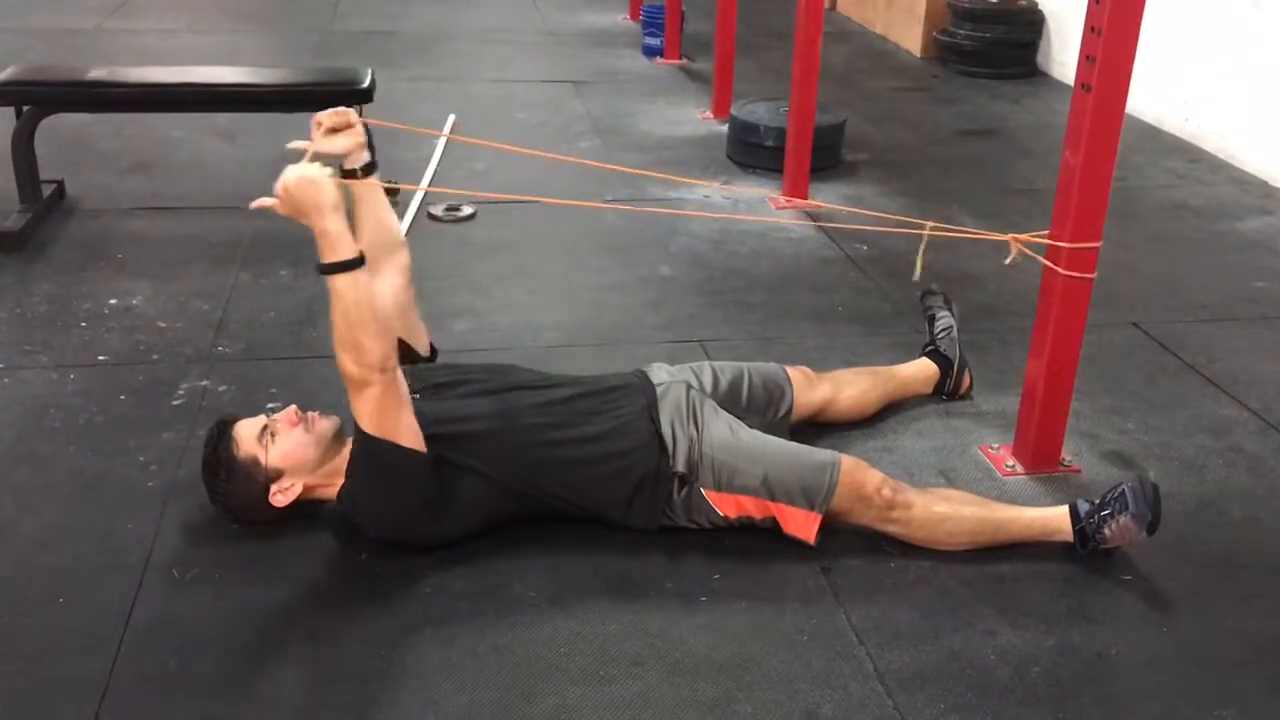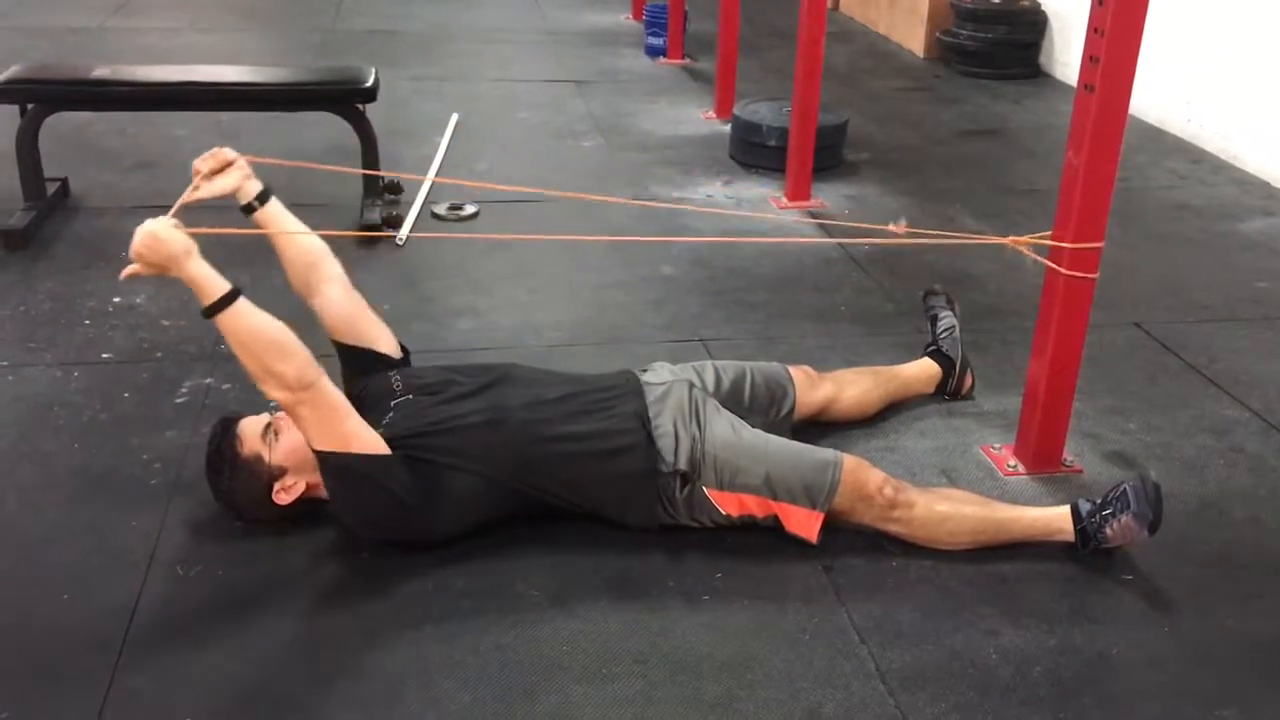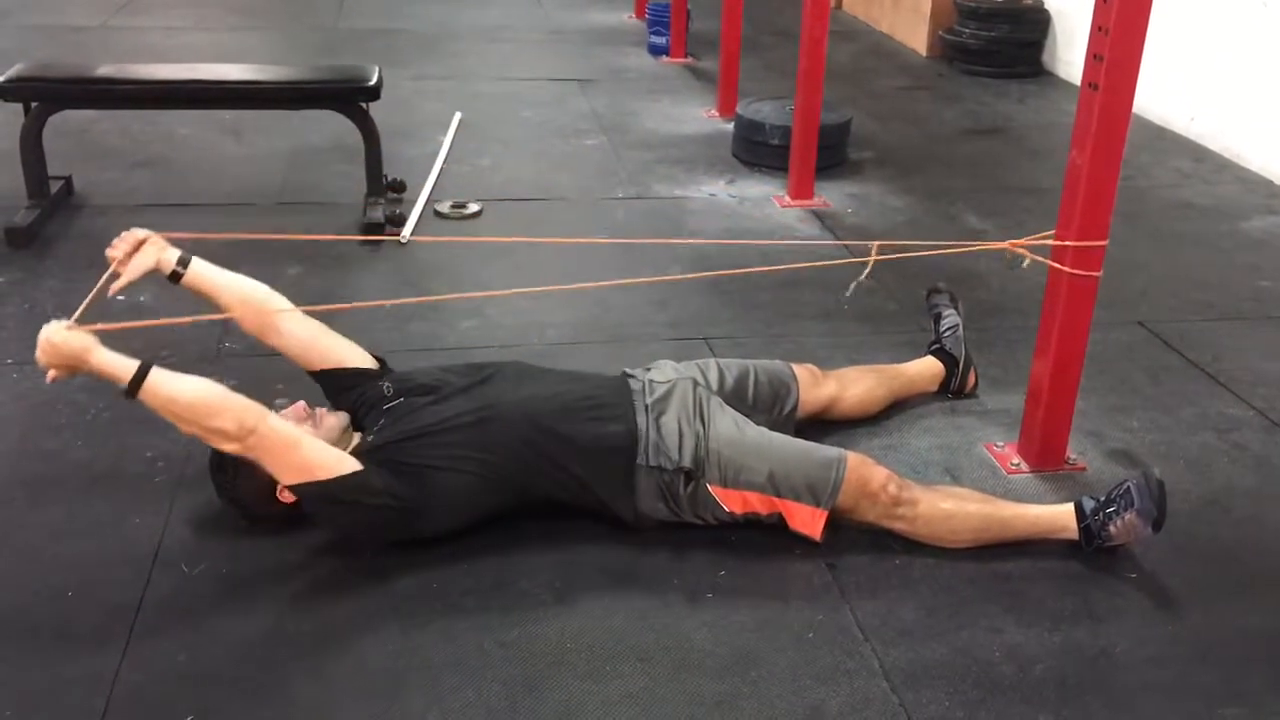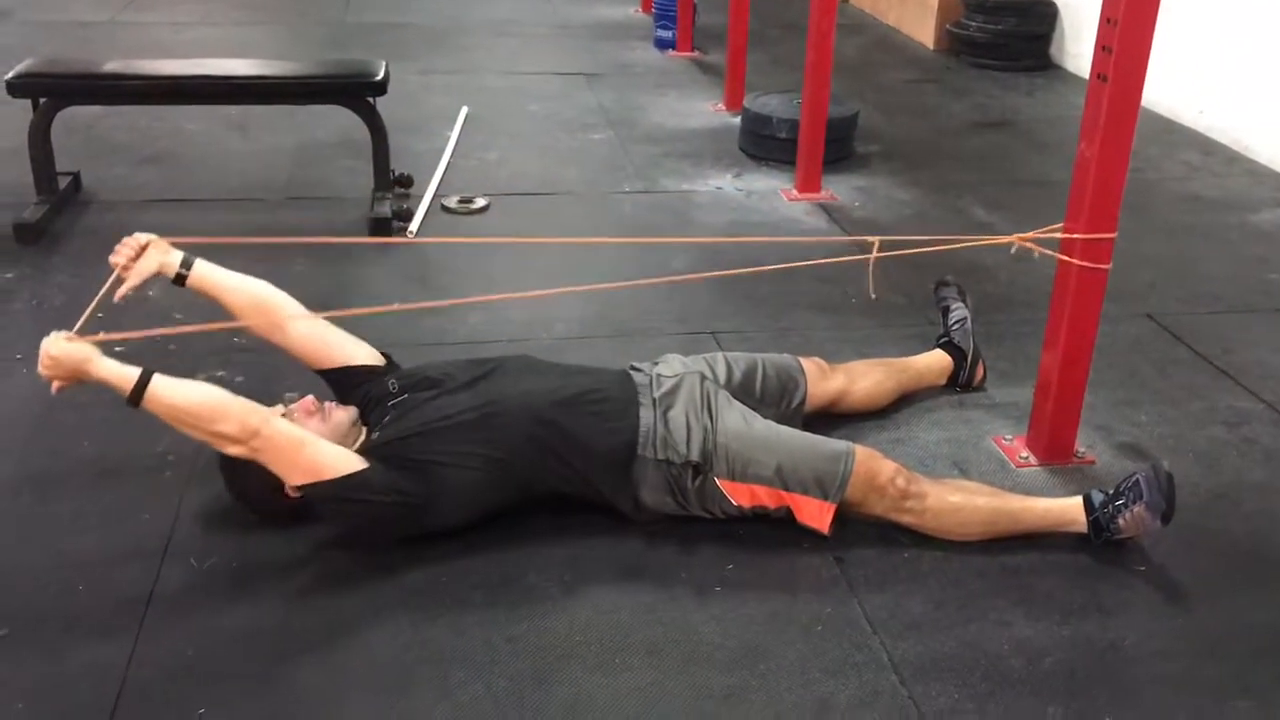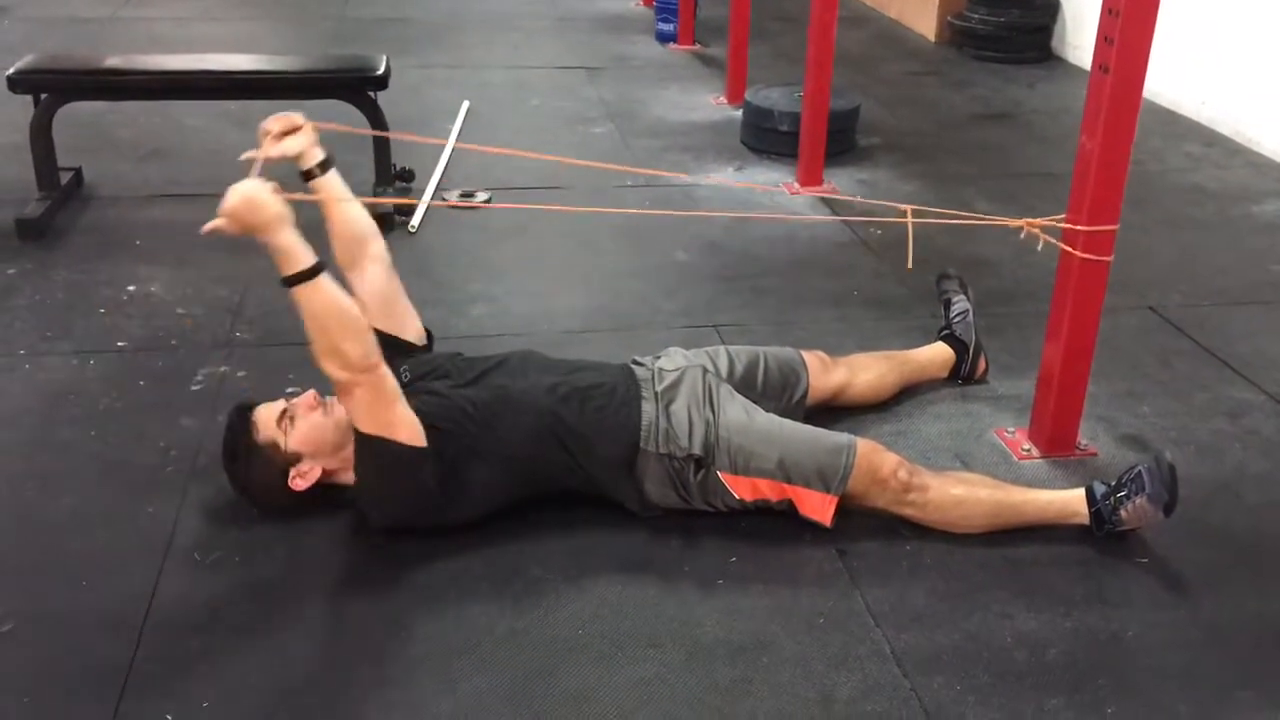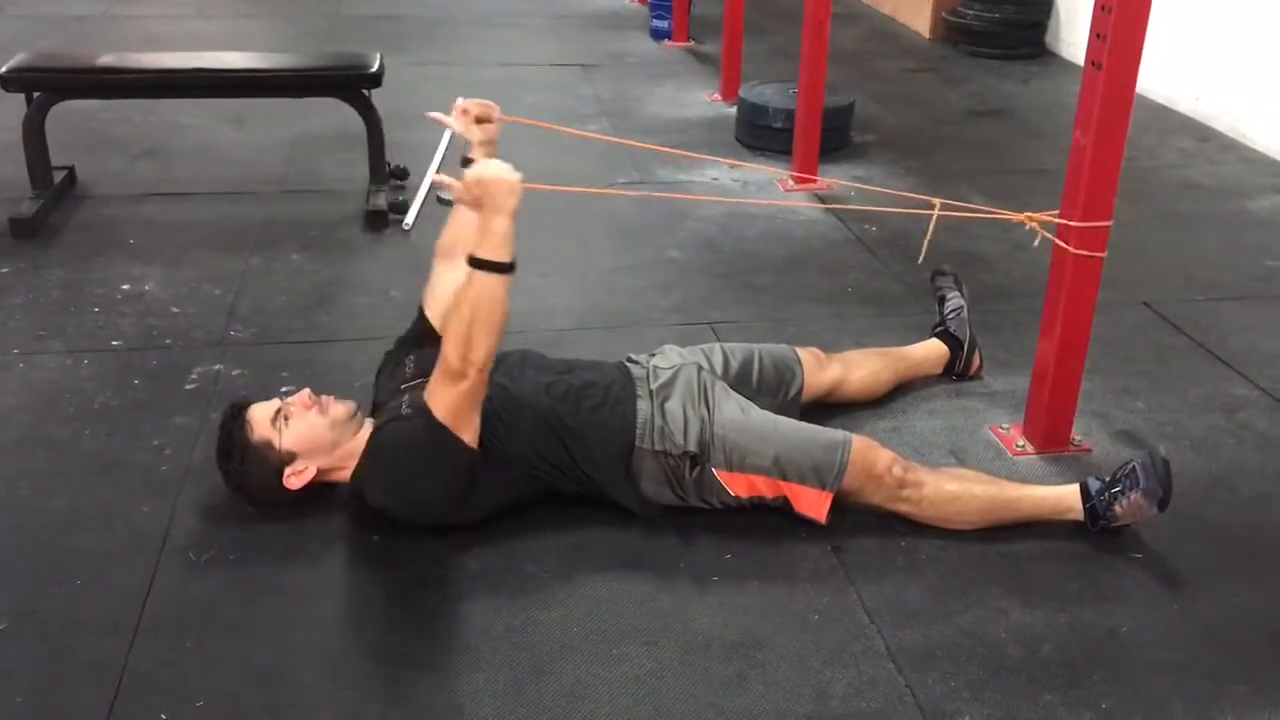
dt=0.4s
person 1, frame 1
left shoulder: (385, 413)
right shoulder: (389, 504)
left elbow: (389, 276)
right elbow: (369, 374)
left wrist: (356, 166)
right wrist: (325, 222)
left hip: (651, 393)
right hip: (665, 467)
left knee: (810, 385)
right knee: (876, 497)
left ankle: (937, 369)
right ankle: (1076, 524)
person 1, frame 2
left shoulder: (385, 400)
right shoulder: (382, 506)
left elbow: (329, 290)
right elbow: (300, 379)
left wrist: (252, 194)
right wrist: (193, 270)
left hip: (648, 393)
right hip: (662, 464)
left knee: (815, 387)
right knee: (878, 496)
left ankle: (938, 369)
right ankle: (1076, 524)
person 1, frame 3
left shoulder: (377, 406)
right shoulder: (378, 499)
left elbow: (283, 320)
right elbow: (243, 426)
left wrist: (174, 260)
right wrist: (101, 362)
left hip: (644, 393)
right hip: (660, 463)
left knee: (814, 386)
right knee: (879, 493)
left ankle: (940, 368)
right ankle: (1081, 522)
person 1, frame 4
left shoulder: (385, 402)
right shoulder: (382, 495)
left elbow: (288, 318)
right elbow: (250, 426)
left wrist: (177, 264)
right wrist: (107, 368)
left hip: (650, 388)
right hip: (662, 458)
left knee: (823, 379)
right knee: (887, 488)
left ankle: (948, 363)
right ankle: (1091, 513)
person 1, frame 5
left shoulder: (405, 393)
right shoulder: (398, 489)
left elbow: (371, 273)
right elbow: (354, 368)
left wrist: (314, 168)
right wrist: (284, 243)
left hip: (654, 380)
right hip: (669, 449)
left knee: (826, 369)
right knee: (894, 483)
left ankle: (950, 353)
right ankle: (1096, 509)
person 1, frame 6
left shoulder: (395, 380)
right shoulder: (406, 477)
left elbow: (453, 275)
right elbow: (466, 373)
left wrist: (476, 162)
right wrist: (492, 224)
left hip: (650, 376)
right hip: (666, 444)
left knee: (825, 367)
right knee: (889, 478)
left ankle: (948, 348)
right ankle: (1088, 502)
